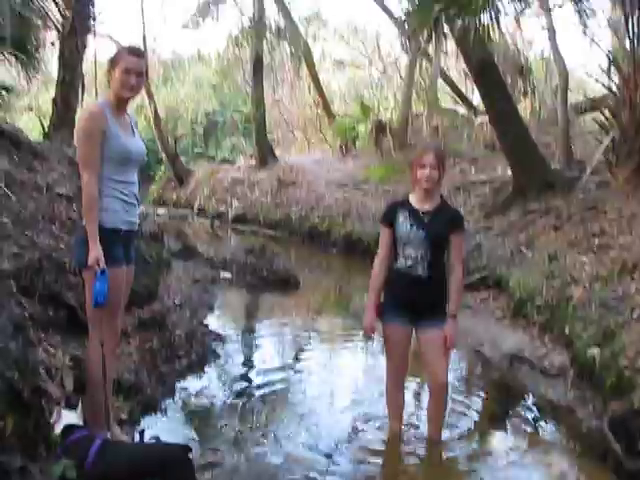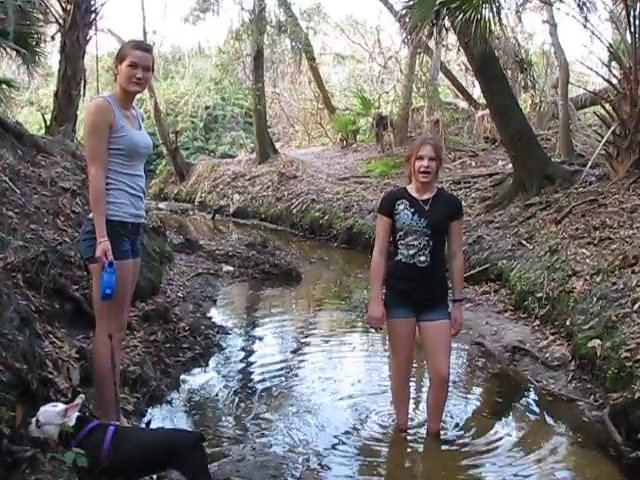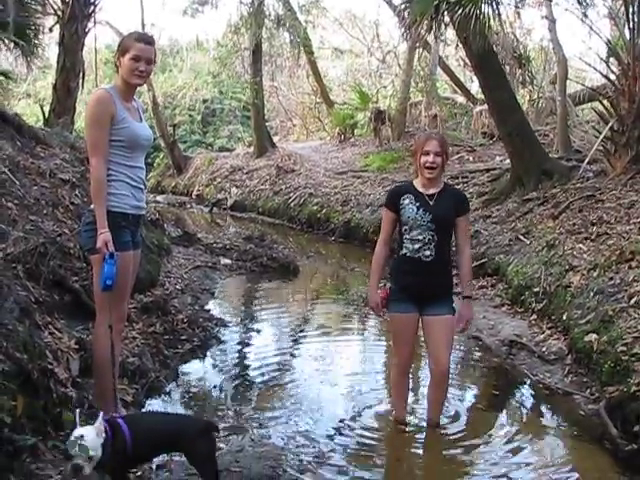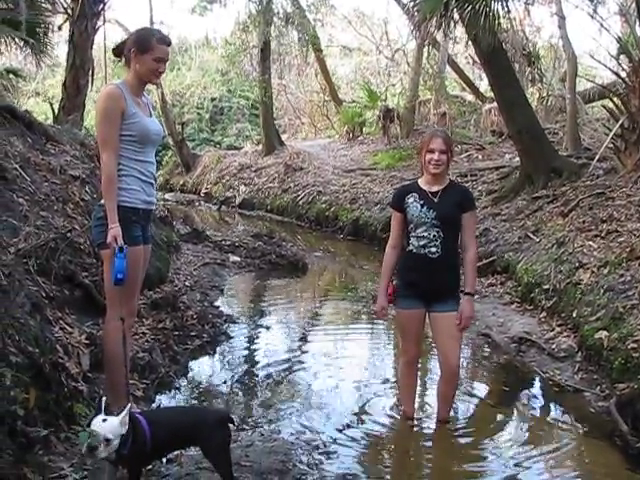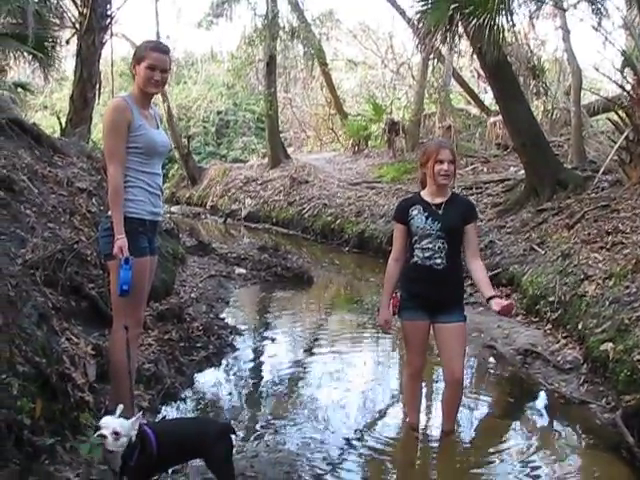
dt=1s
person 1, frame 1
left shoulder: (129, 120)
right shoulder: (95, 115)
right elbow: (89, 180)
left wrist: (127, 232)
right wrist: (94, 243)
left hip: (126, 232)
right hip: (104, 232)
left knee: (113, 333)
right knee: (102, 334)
left ankle: (106, 422)
right ankle: (99, 429)
person 1, frame 2
left shoulder: (135, 114)
right shoulder: (102, 108)
right elbow: (96, 174)
left wrist: (133, 226)
right wrist: (102, 236)
left hip: (132, 226)
right hip: (110, 226)
left knee: (119, 325)
right knee: (108, 326)
left ankle: (114, 414)
right ankle: (107, 419)
person 1, frame 3
left shoulder: (136, 106)
right shoulder: (104, 99)
right elbow: (97, 165)
left wrist: (132, 219)
right wrist: (102, 226)
left hip: (133, 218)
right hip: (111, 218)
left knee: (119, 317)
right knee: (108, 318)
left ankle: (112, 405)
right ankle: (107, 412)
person 1, frame 4
left shoulder: (146, 101)
right shoulder: (113, 95)
right elbow: (108, 160)
left wrist: (142, 214)
right wrist: (113, 221)
left hip: (143, 212)
right hip: (121, 212)
left knee: (129, 312)
right knee: (119, 313)
left ankle: (121, 399)
right ankle: (117, 406)
person 1, frame 5
left shoulder: (153, 114)
right shoulder: (121, 108)
right elbow: (115, 173)
left wrist: (148, 226)
right wrist: (120, 233)
left hip: (149, 224)
right hip: (128, 224)
left knee: (135, 323)
right knee: (126, 323)
left ankle: (122, 409)
right ankle: (124, 415)
person 2, frame 1
left shoulder: (450, 216)
right shoulder: (395, 210)
left elbow: (455, 268)
right elbow: (382, 260)
left wrist: (452, 317)
right wrist: (371, 307)
left hip: (432, 308)
right hip: (396, 304)
left knee: (439, 381)
right knee: (396, 374)
left ankle: (433, 441)
right ankle: (395, 435)
person 2, frame 2
left shoulder: (450, 204)
right shoulder: (392, 200)
left elbow: (455, 255)
right elbow: (379, 252)
left wrist: (457, 302)
right wrist: (375, 299)
left hip: (435, 299)
right hip: (399, 296)
left knee: (441, 373)
right knee: (401, 369)
left ankle: (433, 434)
right ankle: (401, 430)
person 2, frame 3
left shoulder: (456, 199)
right shoulder: (398, 194)
left elbow: (463, 250)
right elbow: (383, 243)
left wrist: (467, 298)
right wrist: (373, 287)
left hip: (439, 294)
right hip: (402, 290)
left knee: (441, 368)
right knee: (401, 362)
left ankle: (432, 426)
right ankle: (399, 422)
person 2, frame 4
left shoulder: (461, 196)
right shoulder: (404, 194)
left elbow: (469, 248)
right elbow: (394, 245)
left wrist: (468, 296)
right wrist: (382, 291)
left hip: (446, 291)
right hip: (409, 288)
left knee: (451, 365)
right knee: (409, 356)
left ankle: (442, 422)
right ankle: (407, 418)
person 2, frame 5
left shoulder: (463, 207)
right shoulder: (407, 207)
left elbow: (473, 257)
right elbow: (396, 257)
left wrist: (491, 296)
right wrist: (385, 304)
left hip: (450, 302)
right hip: (413, 299)
left knee: (455, 375)
right knee: (414, 367)
left ankle: (447, 433)
right ankle: (412, 429)
